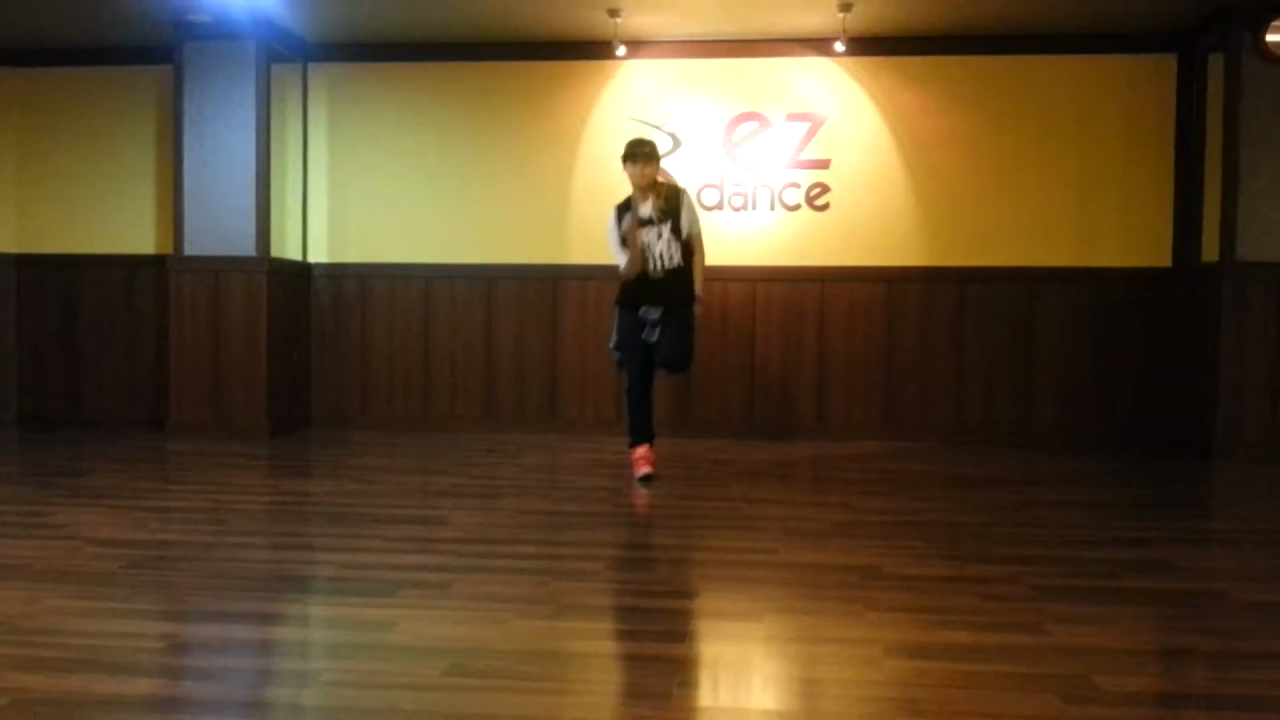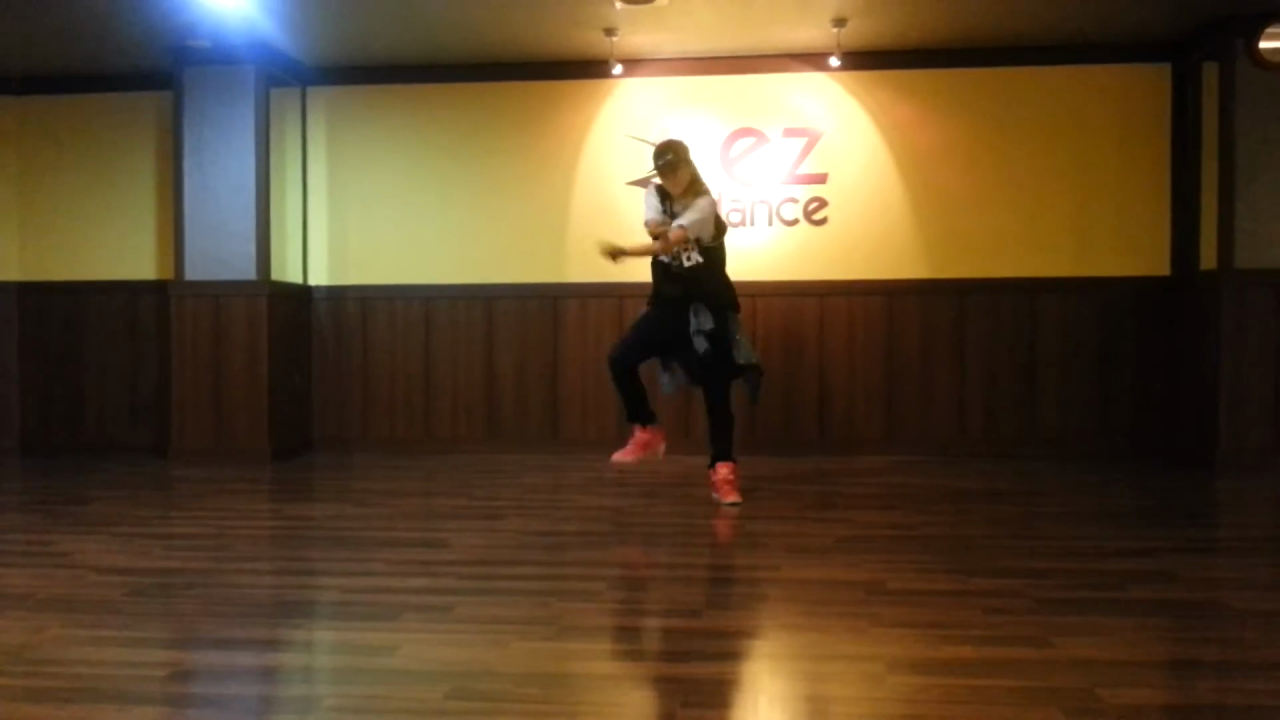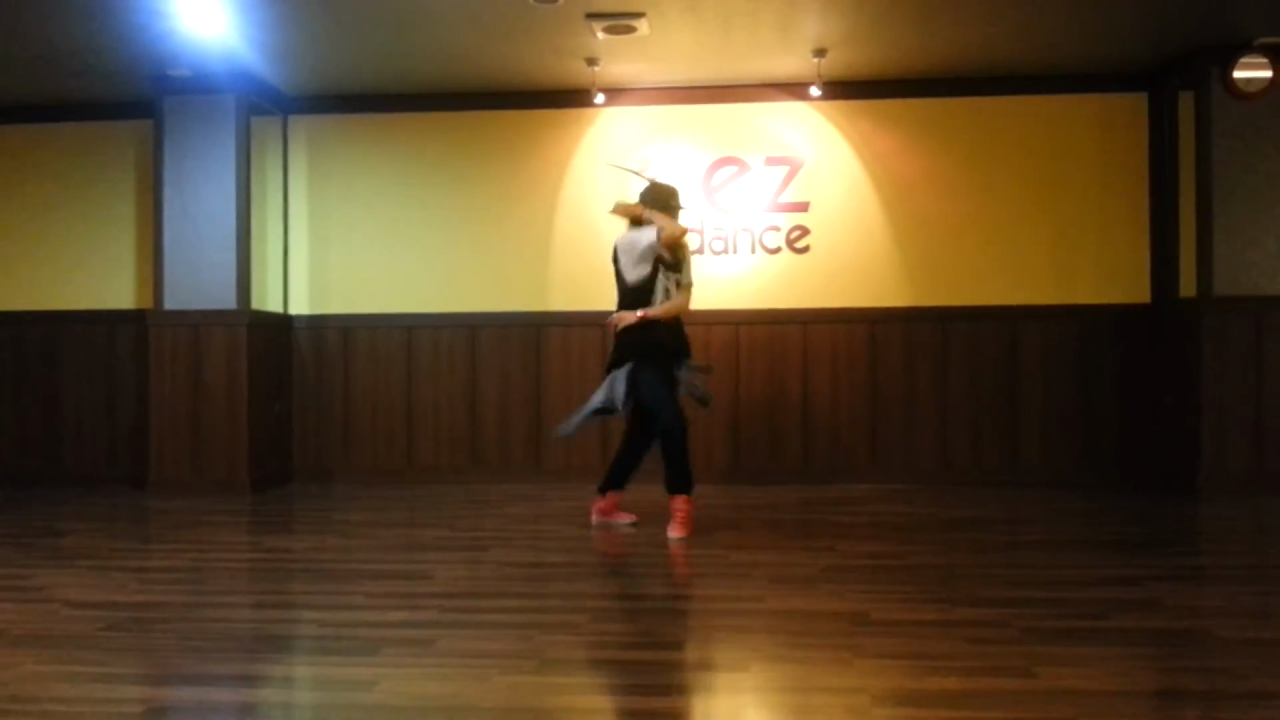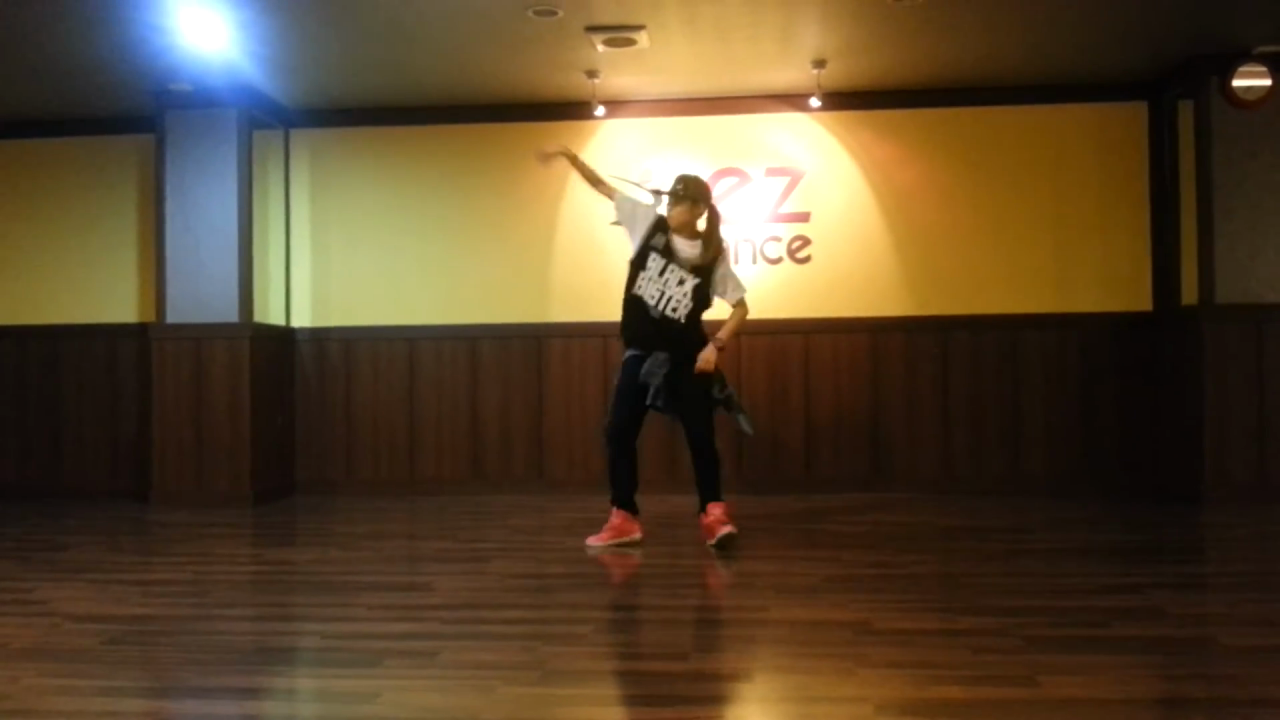
dt=0.7s
person 1, frame 1
left shoulder: (678, 199)
right shoulder: (620, 215)
left elbow: (695, 247)
right elbow: (629, 269)
left wrist: (698, 294)
right wrist: (632, 244)
left hip: (676, 302)
right hip: (636, 304)
left knee: (676, 360)
right knee: (637, 378)
left ankle: (658, 355)
right ankle: (642, 453)
person 1, frame 2
left shoulder: (704, 203)
right shoulder: (655, 196)
left elbow: (669, 242)
right elbow: (655, 230)
left wrist: (624, 251)
right wrist: (658, 230)
left hip: (710, 306)
right hip: (668, 304)
left knee: (716, 391)
right knee: (620, 358)
left ankle: (723, 474)
right ankle: (646, 431)
person 1, frame 3
left shoulder: (677, 255)
right shoulder: (631, 241)
left elbow: (680, 303)
right elbow: (676, 232)
left wrist: (640, 315)
right wrist: (640, 213)
left hip: (665, 356)
right hip: (639, 357)
left knee: (641, 433)
right knee: (673, 423)
left ankle: (606, 501)
right ankle: (679, 503)
person 1, frame 4
left shoulder: (713, 256)
right shoulder: (650, 223)
left elbow: (741, 308)
right elbow: (605, 187)
left wrist: (716, 345)
right wrist: (568, 156)
left hip: (685, 358)
right hip: (641, 354)
left knee: (701, 437)
right knee: (620, 431)
left ankle: (714, 517)
right ankle: (624, 519)
